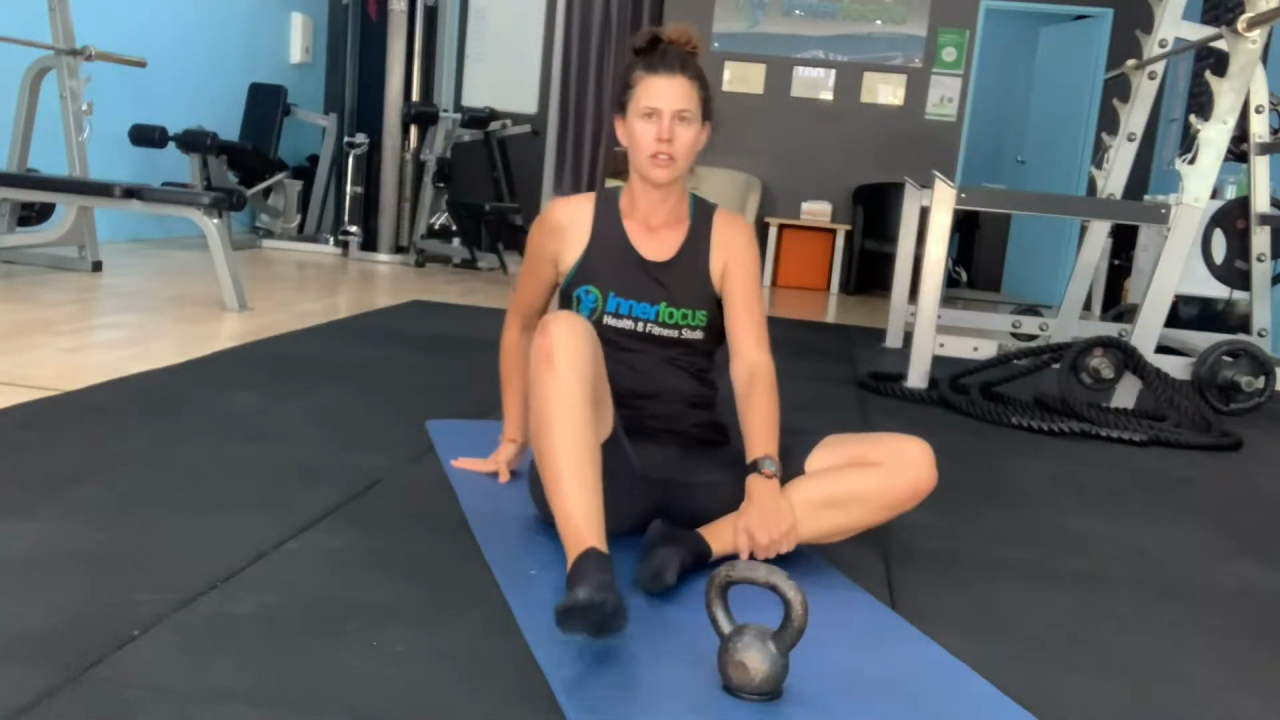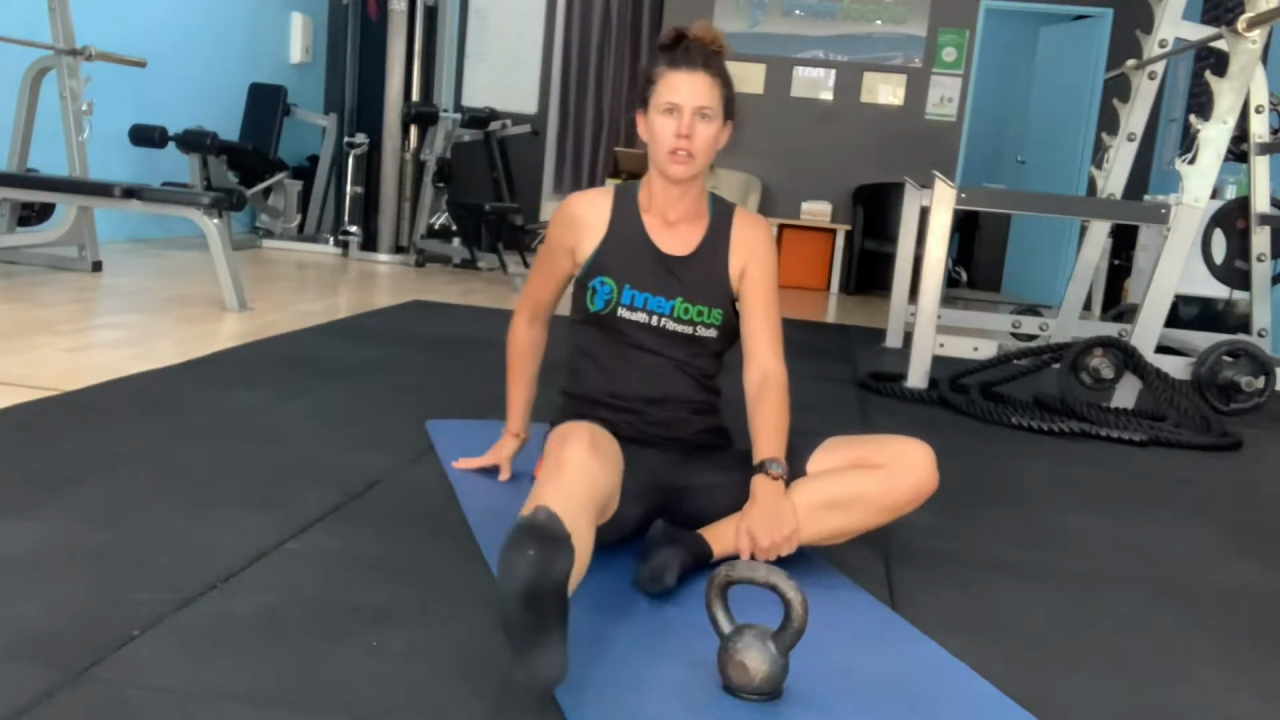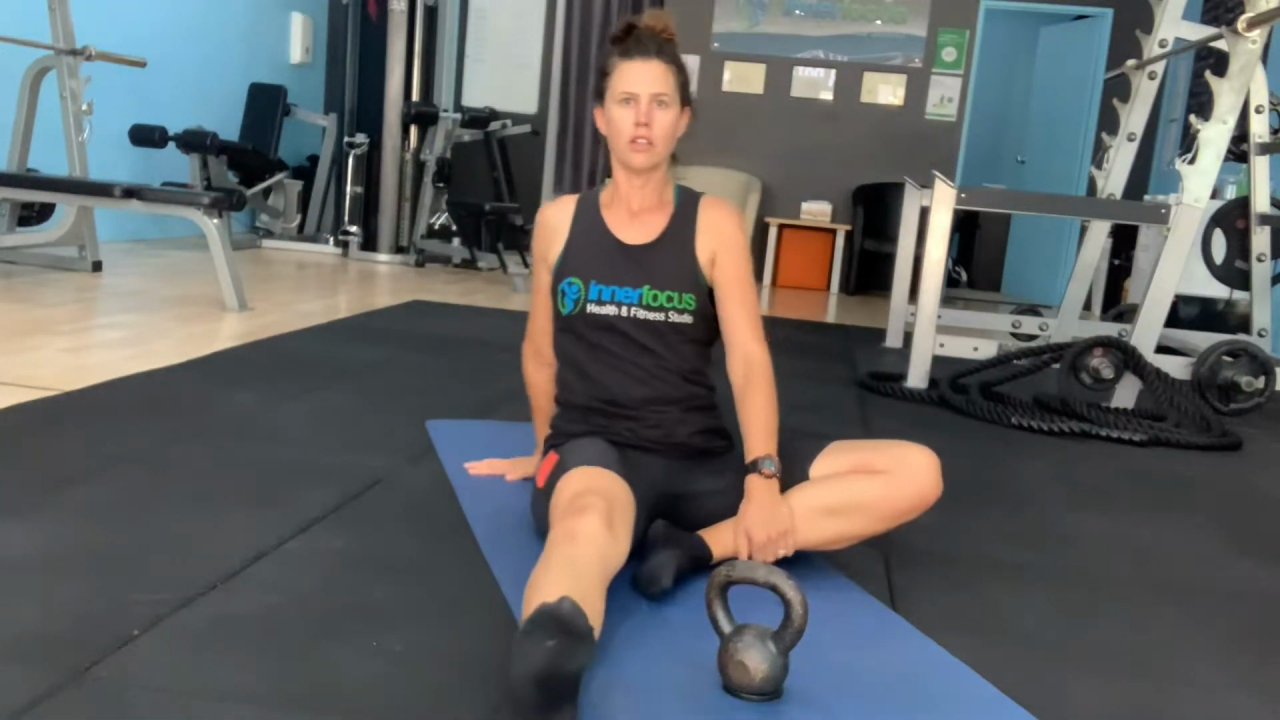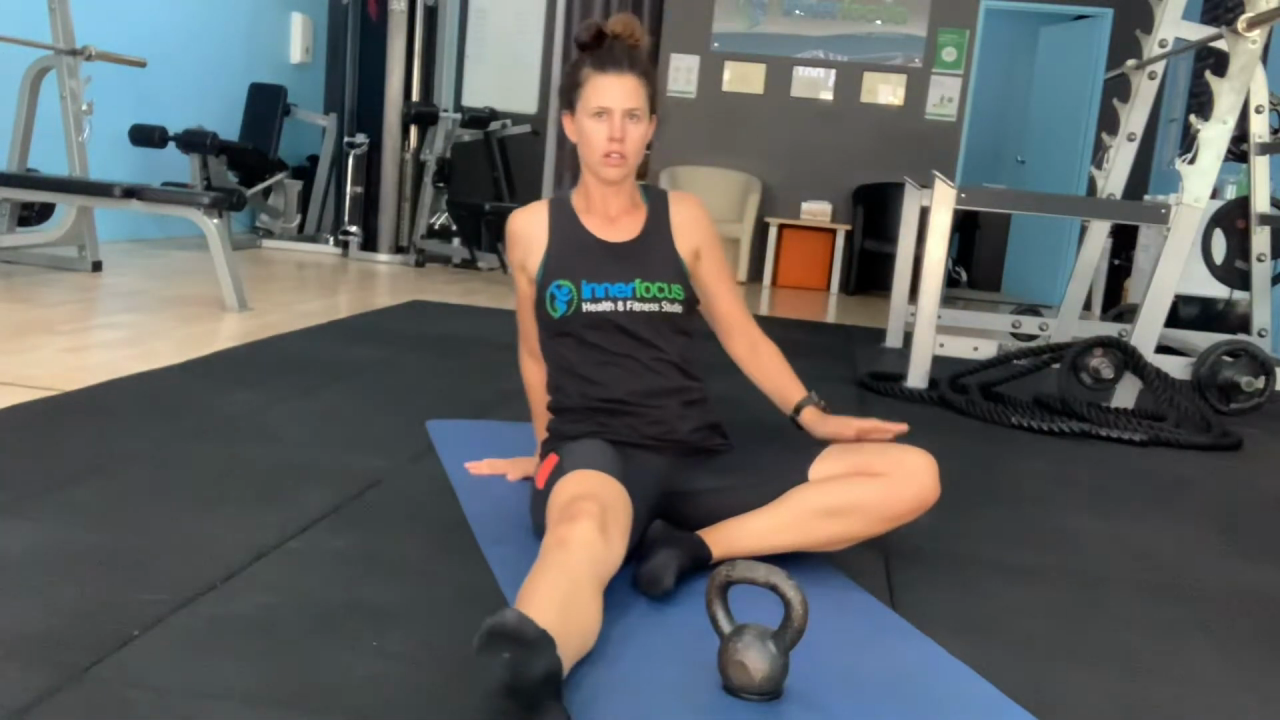
dt=0.4s
person 1, frame 1
left shoulder: (729, 236)
right shoulder: (568, 222)
left elbow: (752, 365)
right elbow: (521, 328)
left wrist: (764, 480)
right wrist: (514, 439)
left hip: (695, 468)
right hip: (595, 468)
left knee: (911, 466)
right knee: (562, 331)
left ankle: (702, 543)
right ankle: (589, 568)
person 1, frame 2
left shoulder: (748, 236)
right shoulder: (587, 215)
left elbow: (765, 370)
right elbow: (530, 318)
left wrist: (769, 481)
right wrist: (513, 433)
left hip: (699, 465)
right hip: (608, 461)
left knee: (912, 468)
right knee: (578, 449)
left ankle: (702, 543)
right ankle: (540, 592)
person 1, frame 3
left shoulder: (715, 222)
right shoulder: (559, 221)
left elbow: (748, 355)
left wrist: (762, 478)
right wrist: (544, 448)
left hip: (699, 456)
right hip: (594, 446)
left knee: (916, 474)
right knee: (590, 520)
left ankle: (700, 545)
right ankle: (549, 660)
person 1, frame 4
left shoulder: (684, 217)
right shoulder: (532, 227)
left elbow: (740, 332)
left wrist: (810, 414)
right wrist: (548, 448)
left hip: (696, 453)
right hip: (593, 449)
left knee: (911, 477)
right knee: (583, 530)
left ankle: (699, 547)
